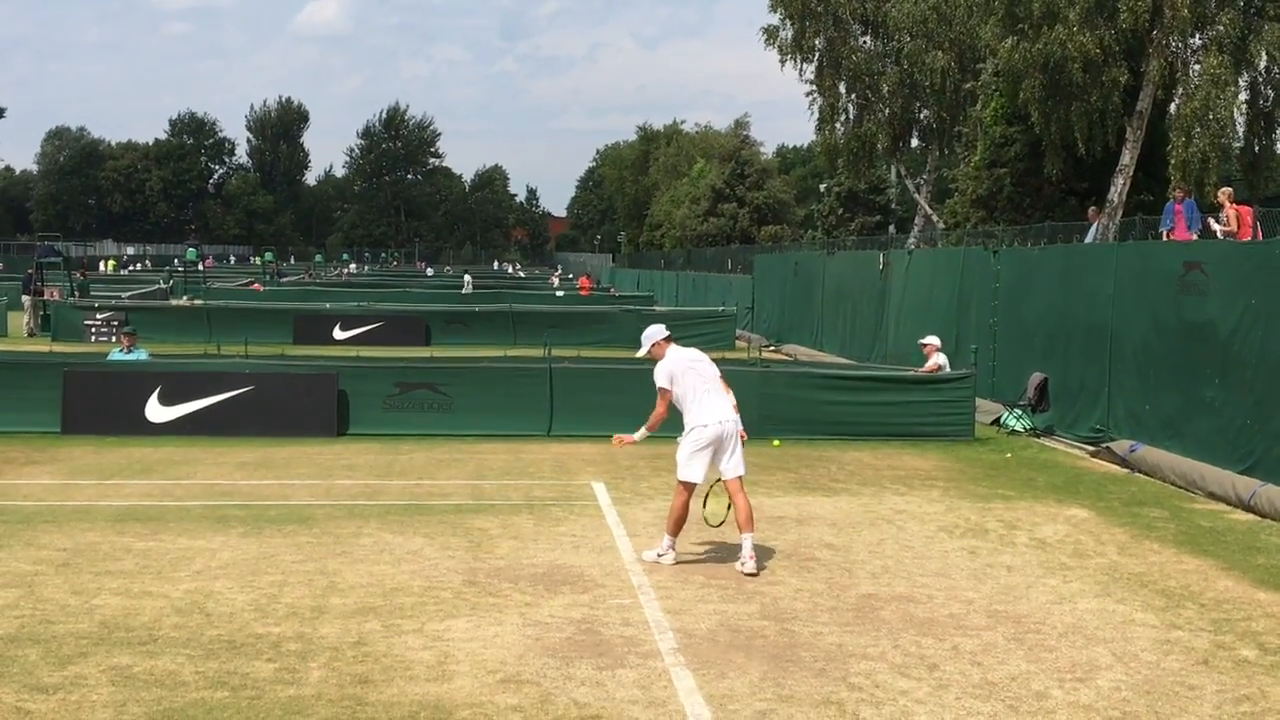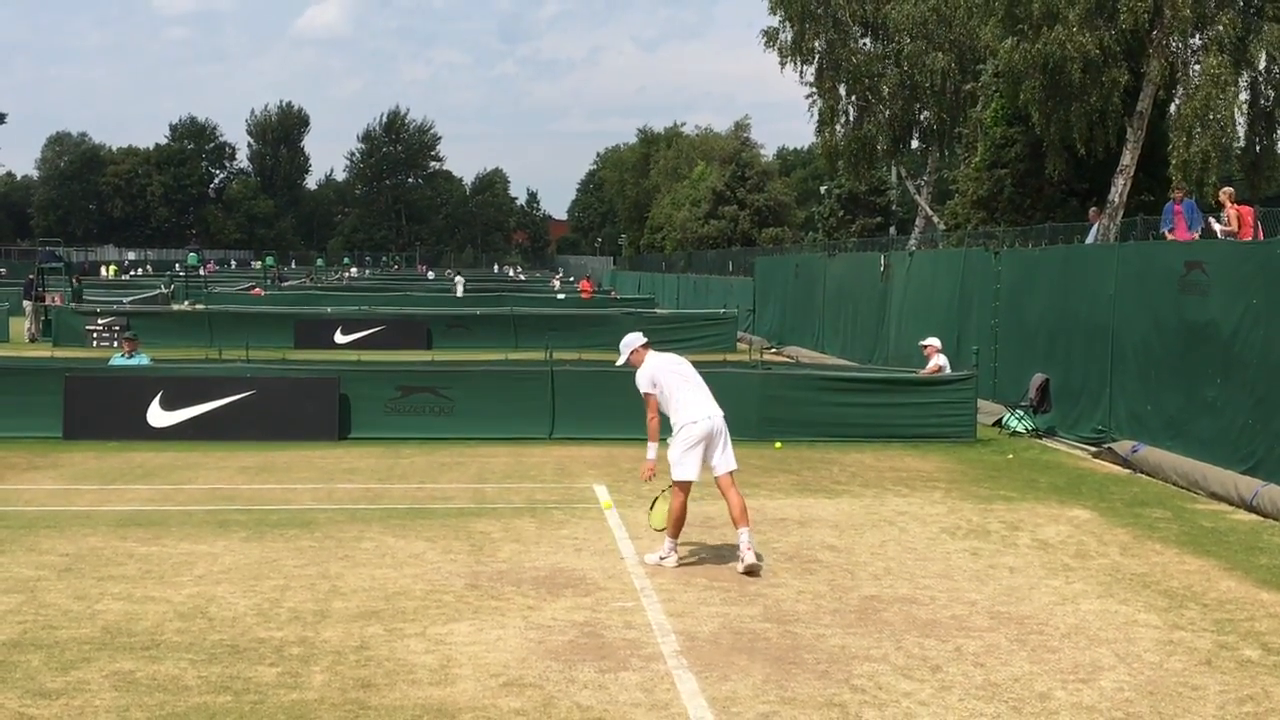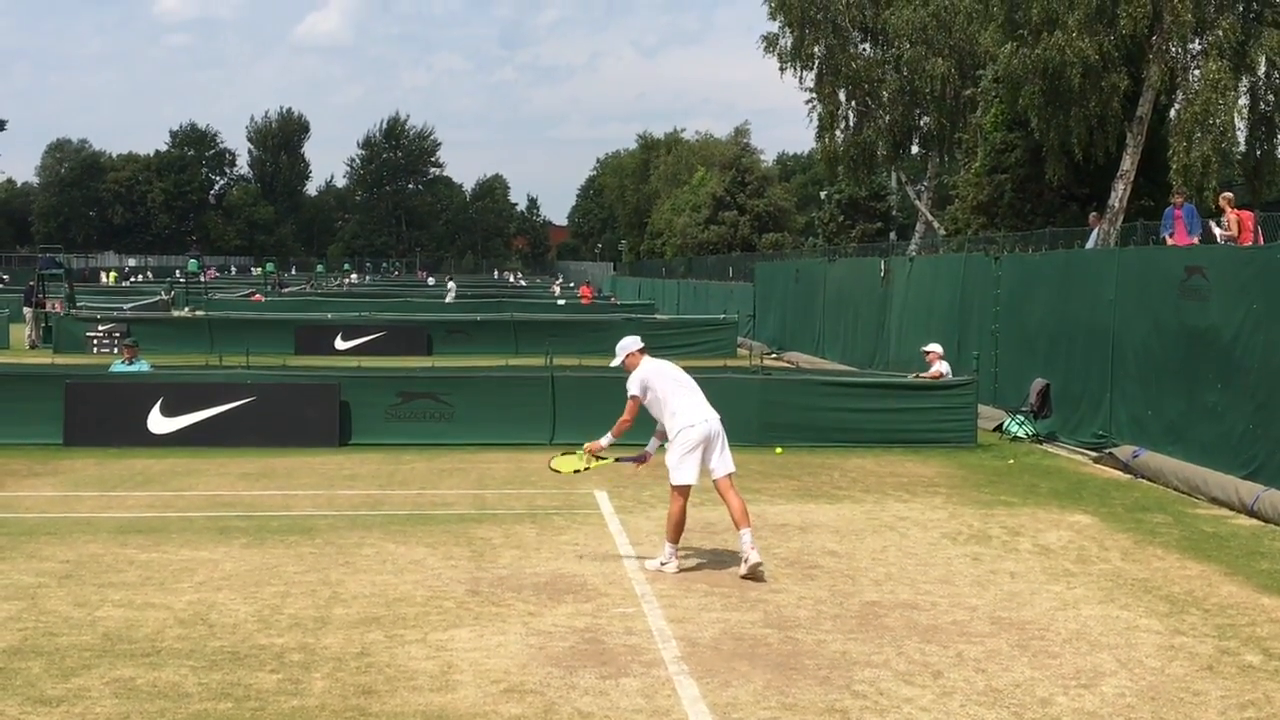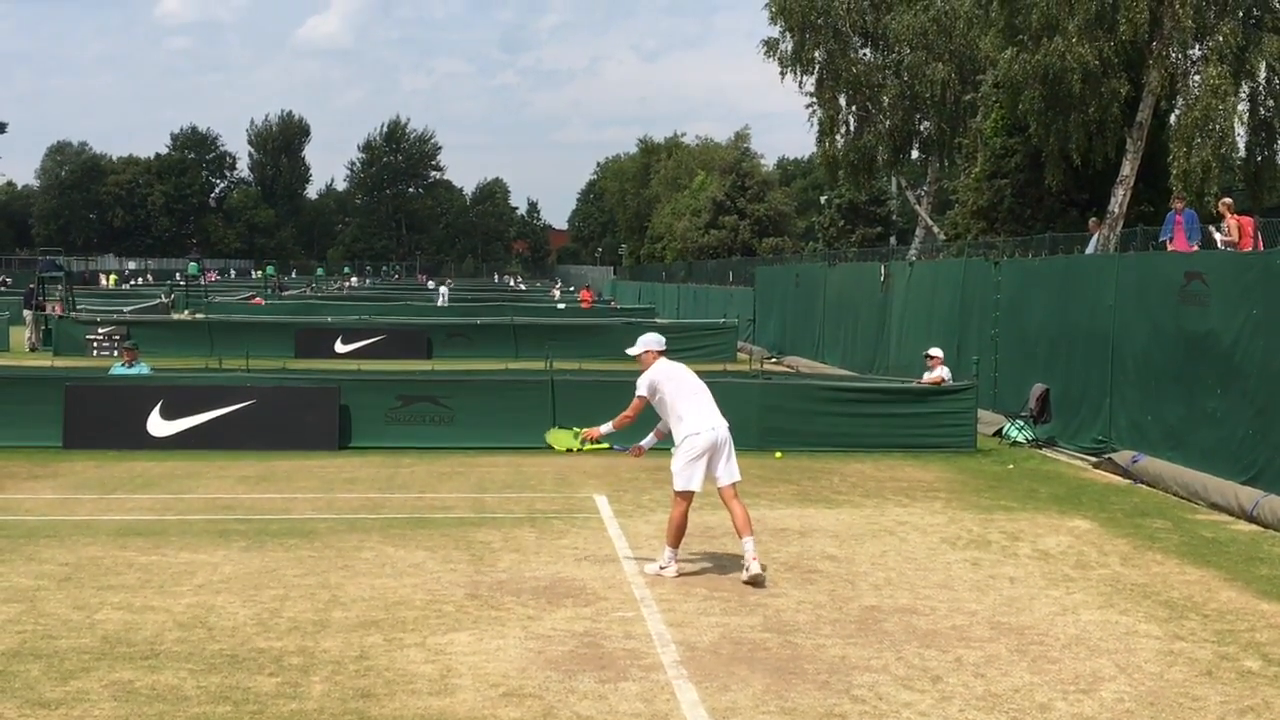
dt=0.3s
person 1, frame 1
left shoulder: (664, 366)
right shoulder: (699, 355)
left elbow: (661, 412)
right elbow: (727, 392)
left wrist: (637, 436)
right wrist: (739, 425)
left hip: (702, 428)
right hip: (728, 423)
left knee: (683, 491)
right knee: (736, 490)
left ankle: (666, 550)
right ankle: (748, 555)
person 1, frame 2
left shoulder: (645, 371)
right shoulder: (675, 359)
left elbow: (653, 417)
left wrist: (651, 457)
left hip: (691, 425)
right hip: (715, 419)
left knee: (679, 492)
right knee: (728, 486)
left ankle: (669, 553)
right ankle: (747, 550)
person 1, frame 3
left shoulder: (638, 375)
right shoulder: (665, 366)
left elbow: (627, 419)
left wrist: (603, 442)
right wrist: (650, 450)
left hip: (689, 430)
right hip: (712, 422)
left knee: (678, 496)
right knee: (728, 489)
left ankle: (669, 558)
right ankle: (749, 549)
person 1, frame 4
left shoulder: (650, 376)
right shoulder: (680, 369)
left elbow: (630, 415)
left wrist: (602, 430)
right wrist: (645, 444)
left hip: (696, 437)
right hip: (720, 431)
left knee: (681, 501)
right knee: (731, 497)
left ankle: (668, 562)
right ankle: (751, 560)
